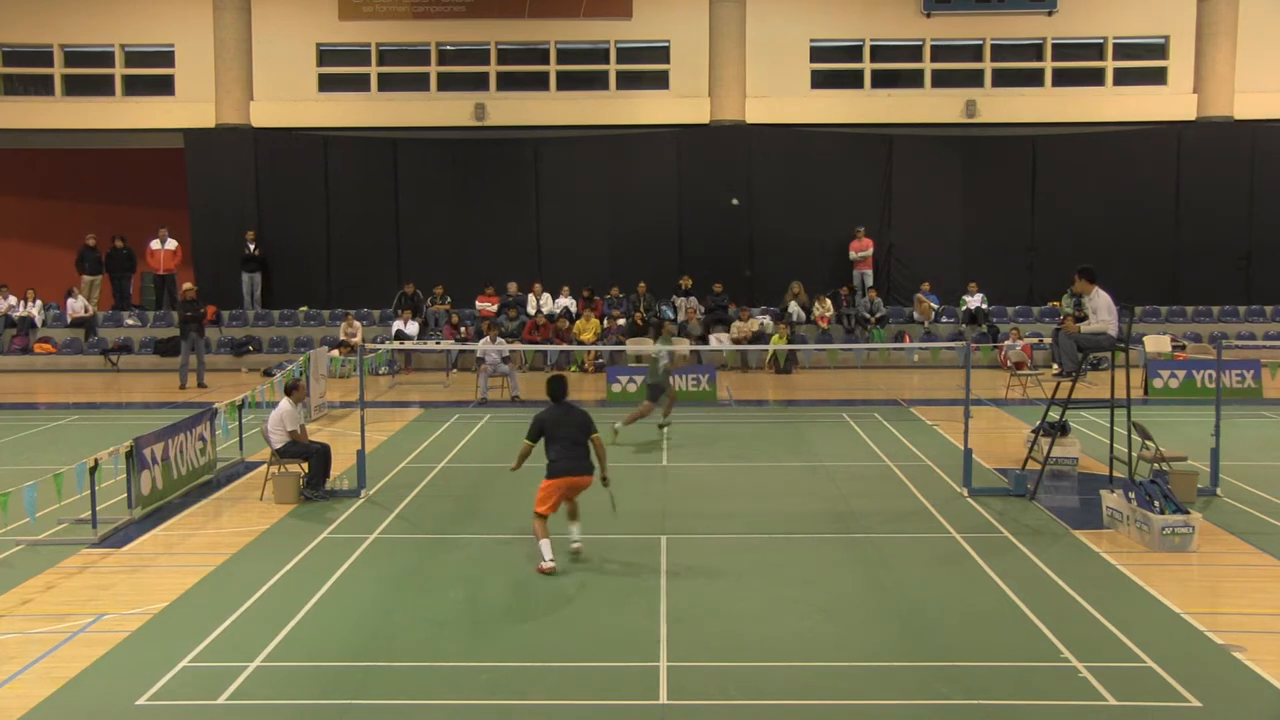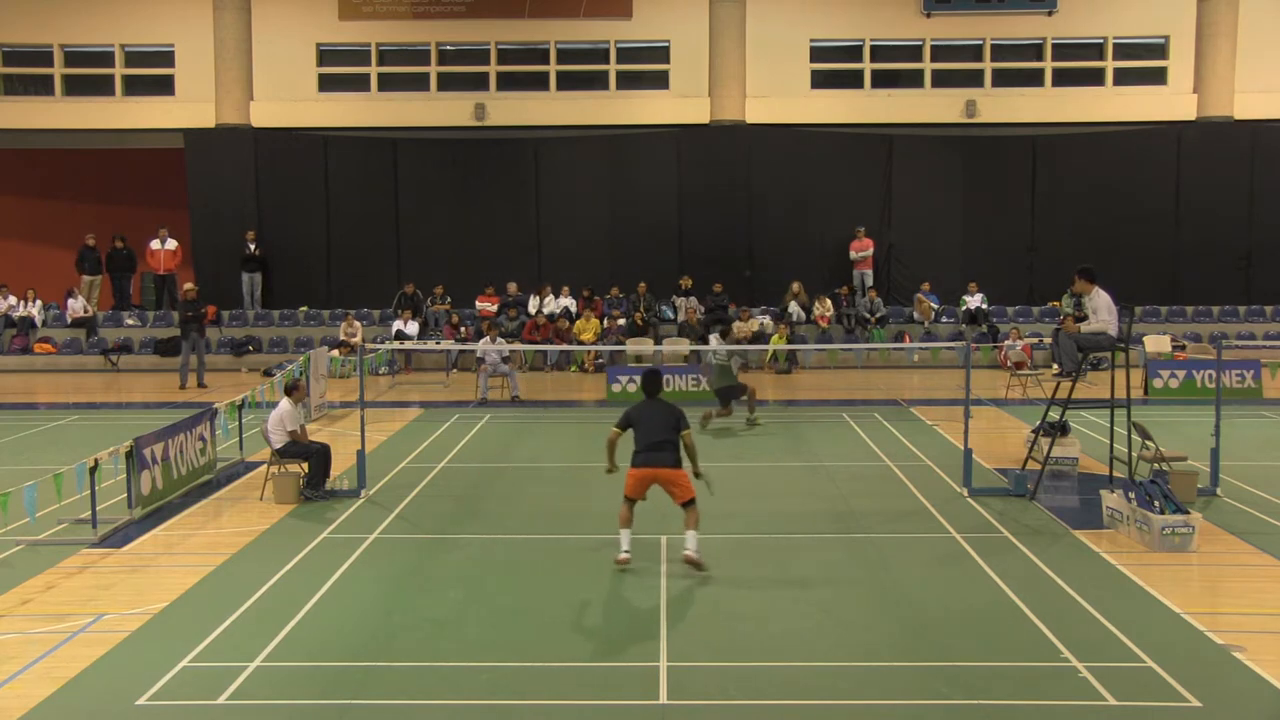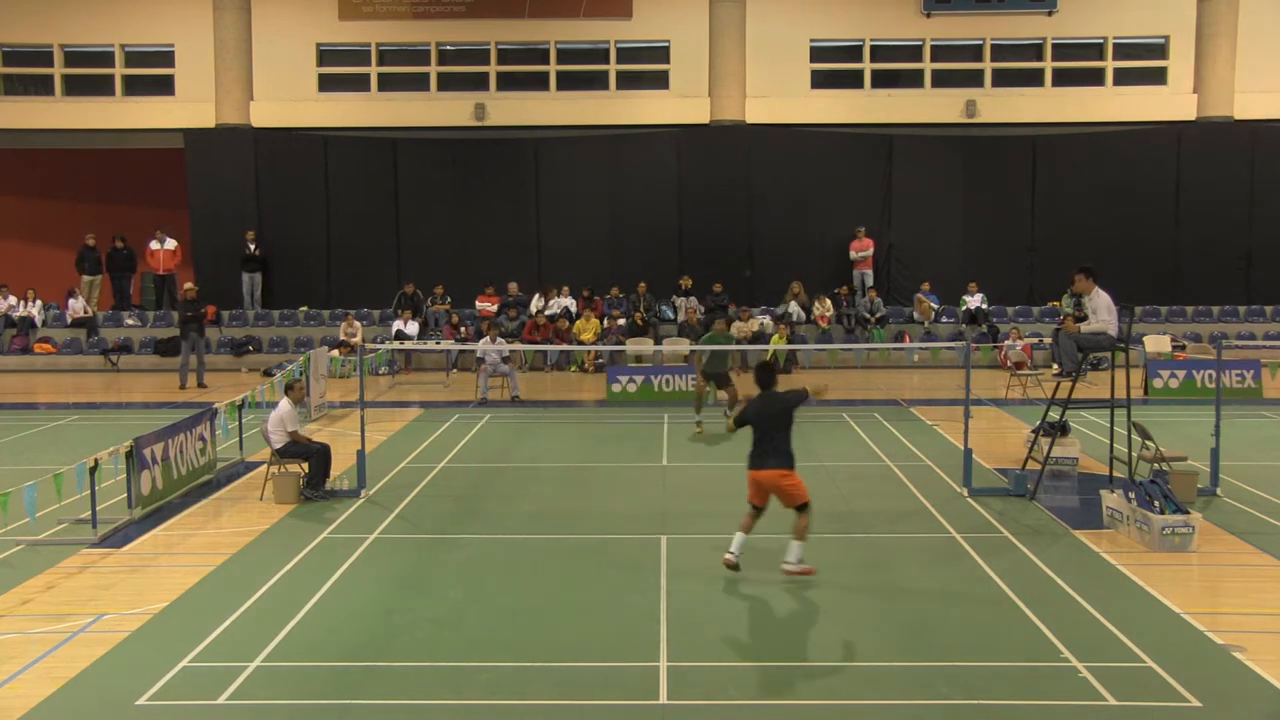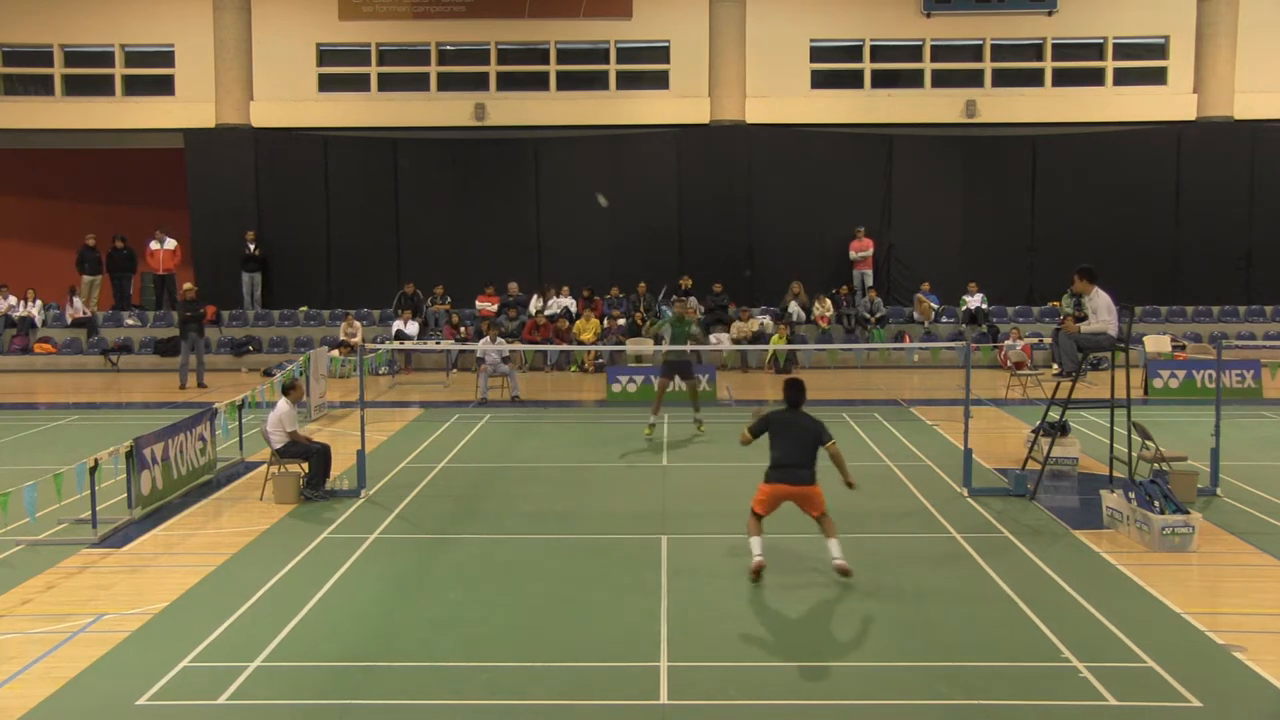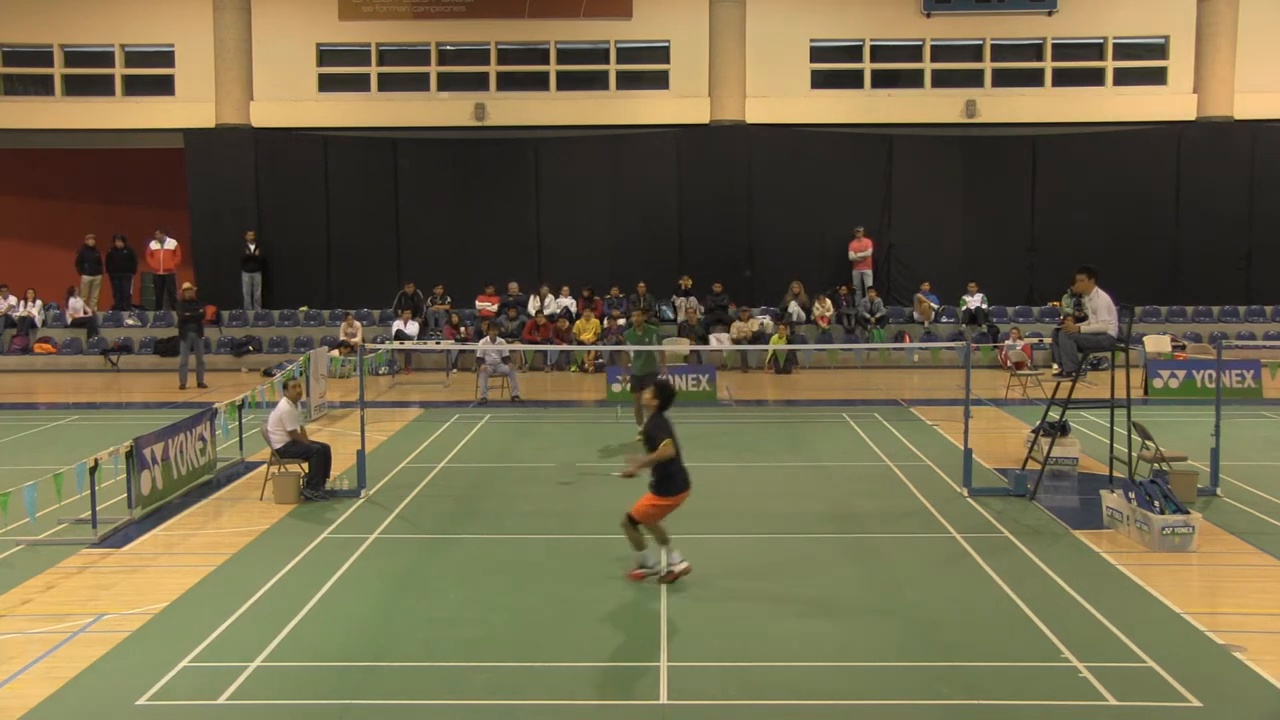
dt=0.5s
person 1, frame 1
left shoulder: (542, 417)
right shoulder: (582, 415)
left elbow: (527, 448)
right elbow: (598, 443)
left wrist: (517, 464)
right wrist: (604, 471)
left hip: (557, 474)
right hip: (584, 473)
left knee: (539, 517)
right knee: (570, 501)
left ankle: (548, 560)
right ankle: (576, 542)
person 1, frame 2
left shoulder: (632, 411)
right shoulder: (675, 411)
left elbow: (612, 438)
right elbow: (688, 442)
left wrist: (611, 462)
right wrist: (696, 467)
left hip: (640, 466)
right hip: (670, 467)
left knee: (628, 503)
right knee: (691, 507)
left ankle: (624, 552)
right ankle: (691, 551)
person 1, frame 3
left shoulder: (750, 407)
right shoulder: (788, 399)
left elbow: (730, 428)
right elbow: (815, 393)
right wrist: (816, 391)
left hip: (755, 469)
right hip: (780, 471)
left knee: (755, 512)
right knee: (804, 510)
left ankle: (733, 553)
right ankle: (791, 562)
person 1, frame 4
left shoulder: (771, 418)
right shoulder: (815, 425)
left elbow: (744, 440)
right elbow: (833, 451)
left wrist: (756, 421)
right wrist: (847, 477)
left hip: (775, 482)
right hip: (805, 484)
left knee: (754, 517)
right knee: (823, 518)
left ankle: (757, 557)
right ankle: (838, 559)
person 1, frame 5
left shoulder: (655, 425)
right shoulder: (659, 423)
left elbow: (668, 452)
left wrist: (638, 465)
right wrist: (638, 465)
left hip: (669, 490)
right hip: (677, 486)
left knee: (628, 523)
right knee: (649, 522)
left ankle: (650, 564)
right ankle: (677, 562)
